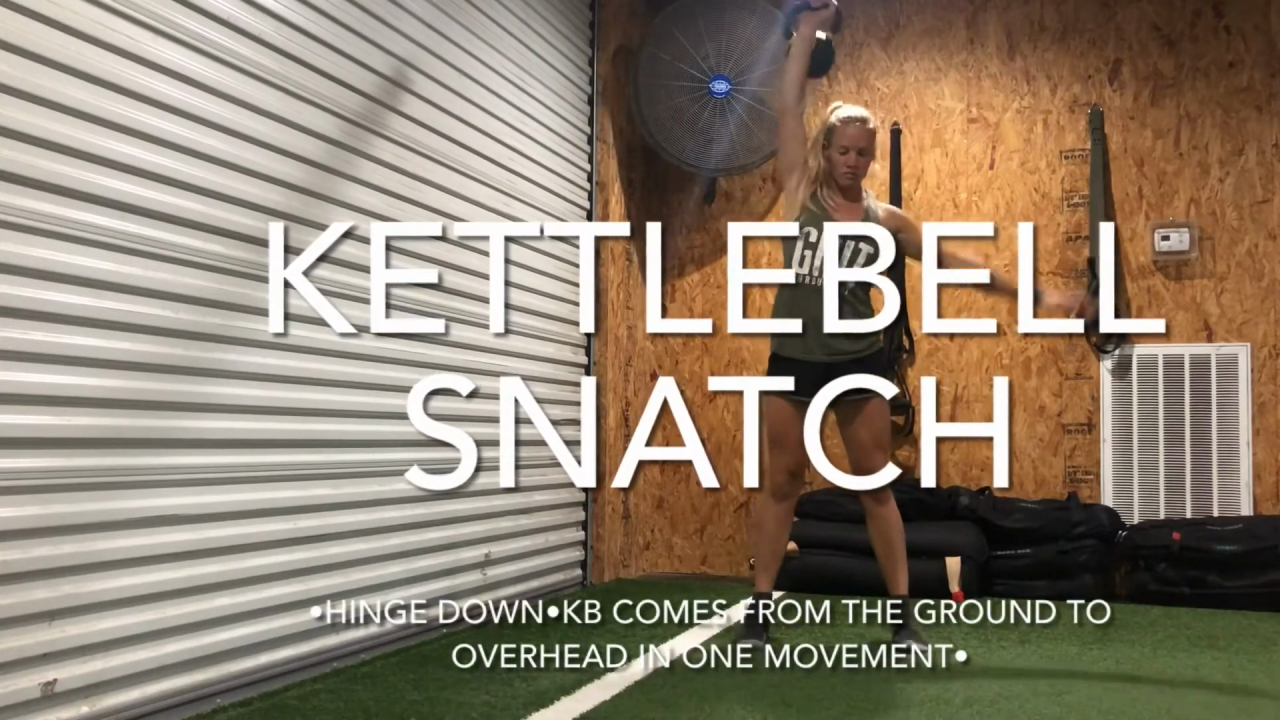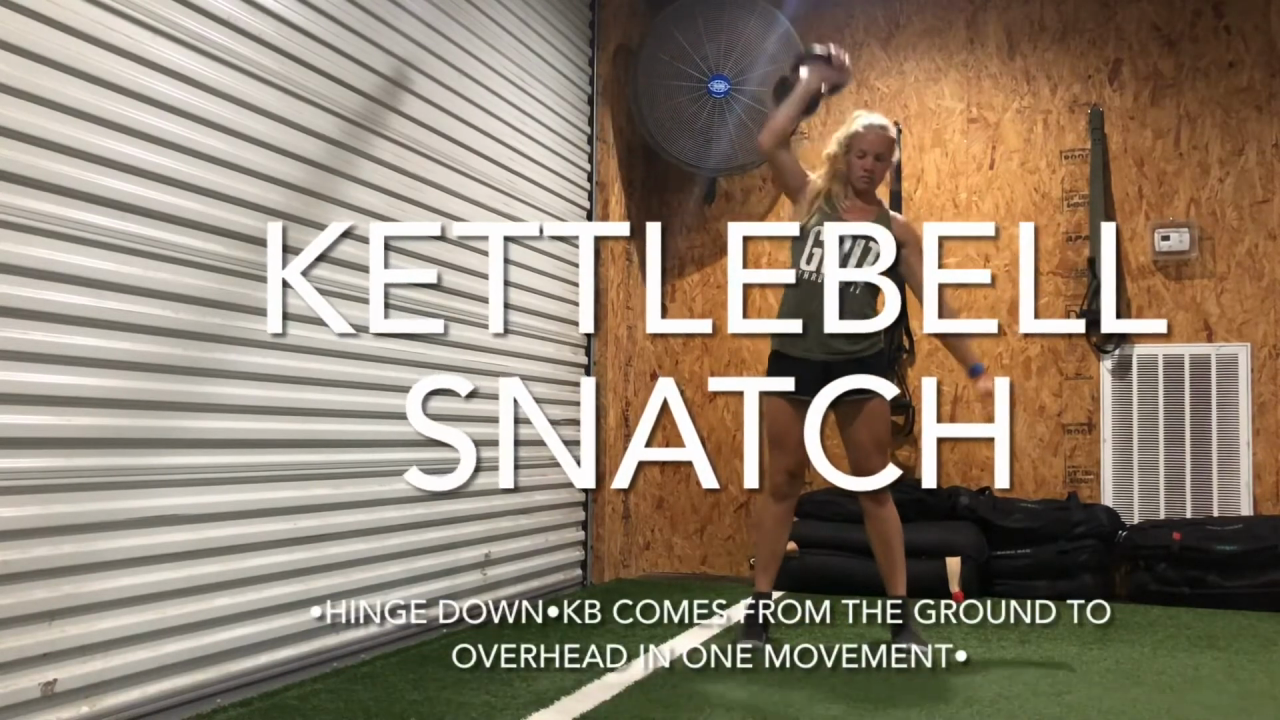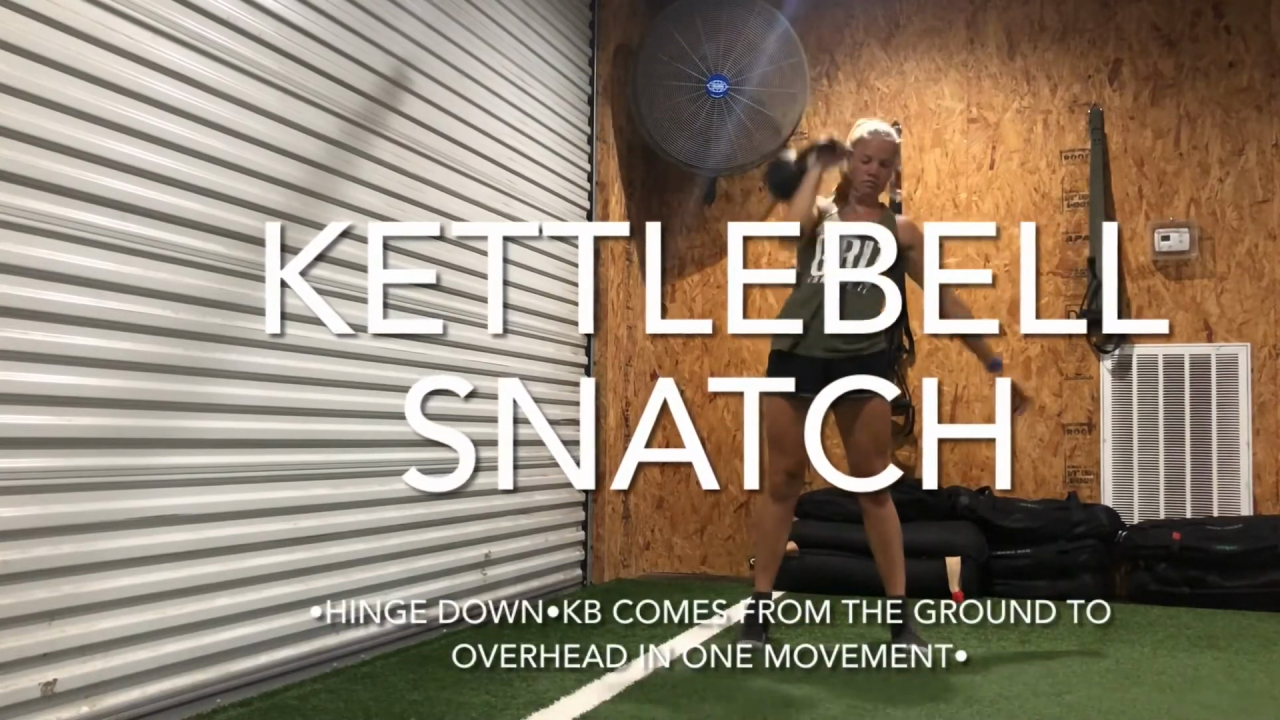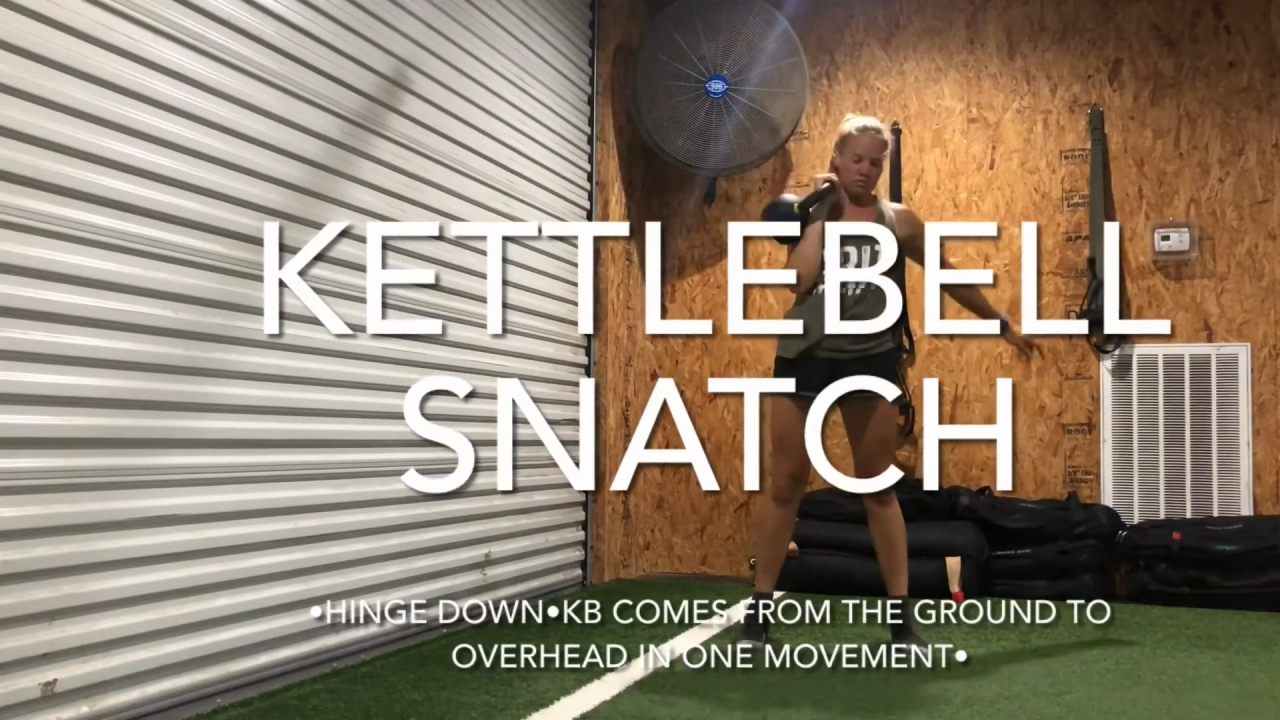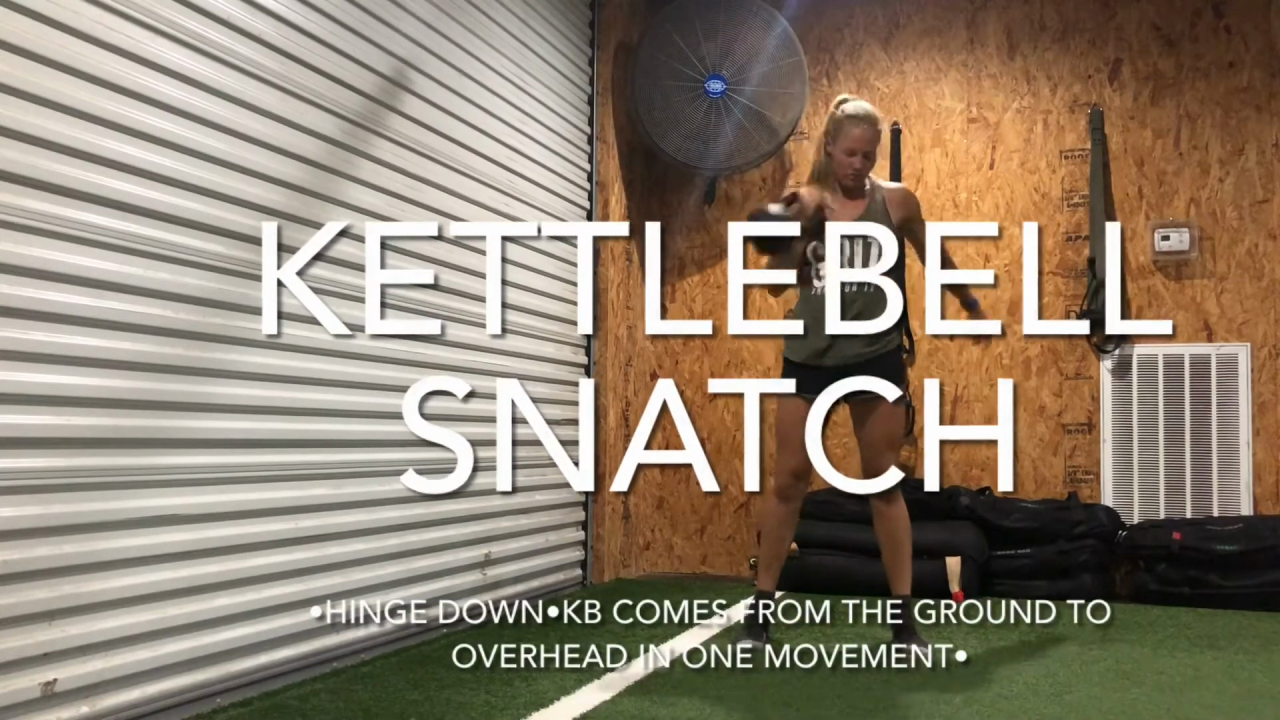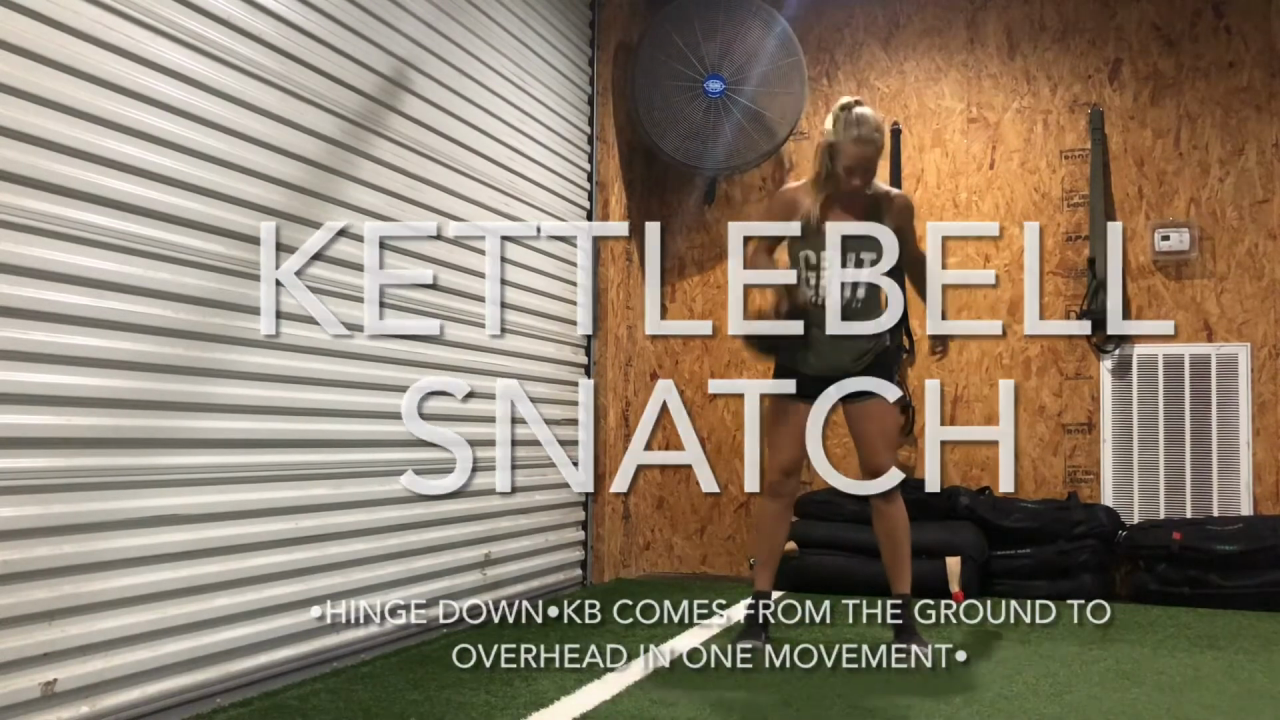
dt=0.2s
person 1, frame 1
left shoulder: (888, 220)
right shoulder: (801, 191)
left elbow: (961, 262)
right elbow: (786, 110)
left wrist: (1033, 296)
left hip: (860, 361)
right hip: (794, 358)
left knee: (874, 487)
right knee: (780, 483)
left ankle: (902, 613)
right ankle: (760, 607)
person 1, frame 2
left shoulder: (899, 230)
right shoulder: (812, 197)
left elbow: (933, 304)
right elbow: (770, 144)
left wrist: (975, 369)
right wrist: (810, 84)
left hip: (864, 361)
right hip: (795, 357)
left knee: (874, 488)
right knee: (782, 482)
left ankle: (902, 616)
right ankle: (758, 610)
person 1, frame 3
left shoulder: (903, 231)
right shoulder: (821, 211)
left elbow: (946, 300)
right elbow: (793, 228)
left wrist: (996, 366)
right wrist: (813, 177)
left hip: (864, 360)
right hip: (796, 355)
left knee: (873, 487)
right knee: (781, 482)
left ankle: (900, 615)
right ankle: (759, 607)
person 1, frame 4
left shoulder: (900, 219)
right shoulder: (814, 213)
left elbow: (950, 278)
right elbow: (797, 278)
left wrist: (1003, 326)
right wrist: (818, 218)
left hip: (872, 357)
right hip: (804, 356)
left knee: (878, 486)
right knee: (786, 482)
left ankle: (901, 614)
right ankle: (760, 606)
person 1, frame 5
left shoulder: (896, 201)
right shoulder: (803, 203)
left elbow: (935, 258)
right elbow: (776, 275)
left wrist: (971, 304)
right wrist: (803, 224)
left hip: (877, 357)
right hip: (808, 355)
left knee: (884, 483)
right knee: (790, 480)
left ankle: (904, 613)
right ankle: (762, 606)
person 1, frame 6
left shoulder: (894, 207)
right shoulder: (792, 201)
left elbow: (914, 264)
right elbow: (751, 260)
right wrist: (780, 294)
left hip: (869, 359)
right hip: (802, 358)
left knee: (882, 478)
right knee: (778, 476)
left ankle: (904, 612)
right ankle: (759, 607)
